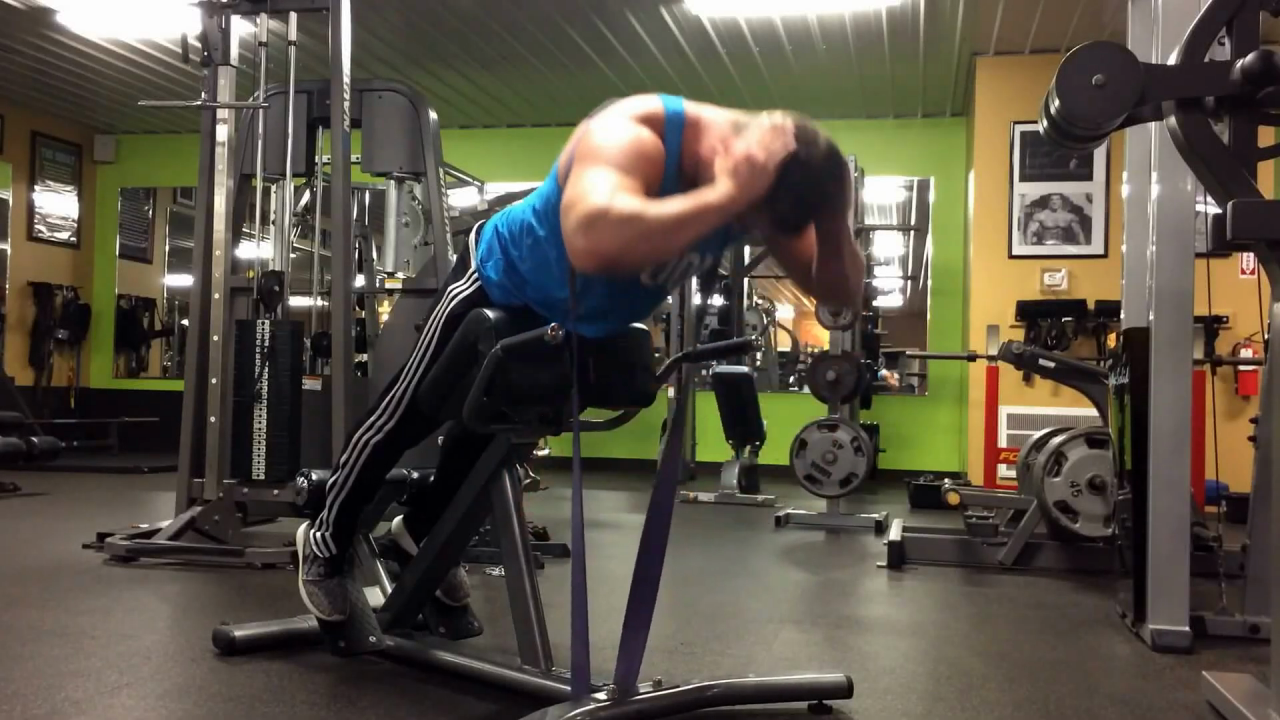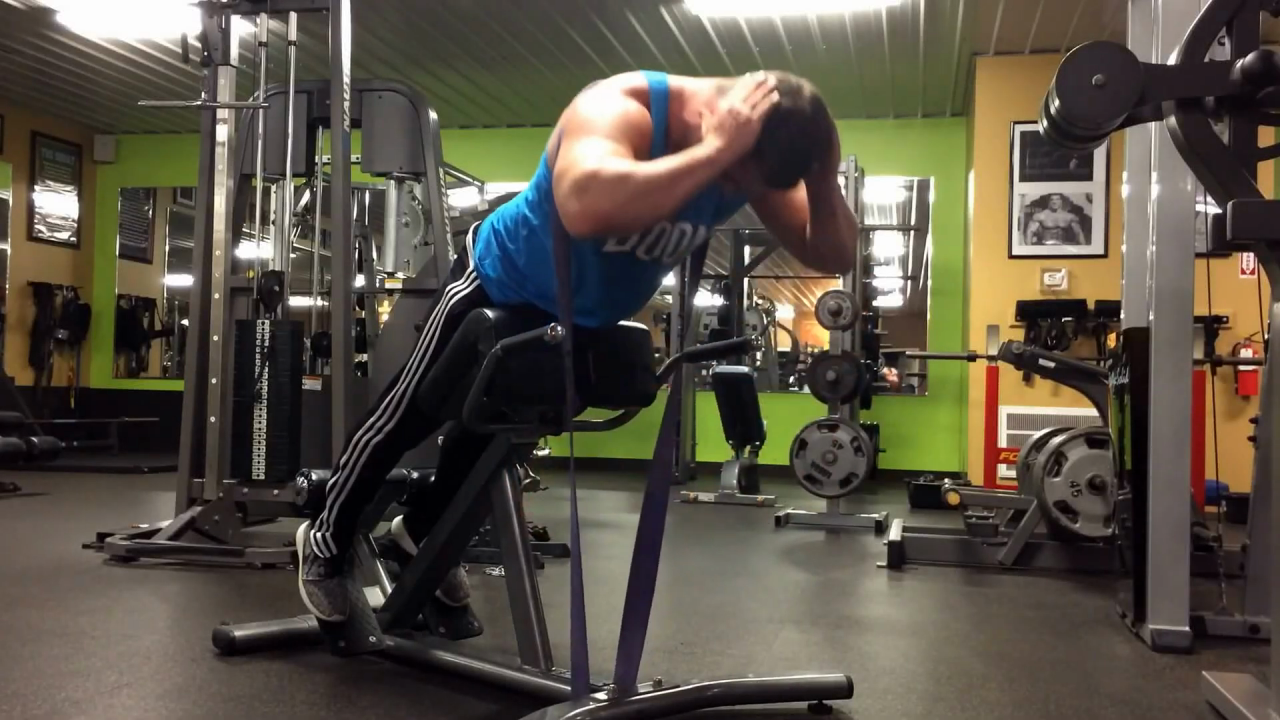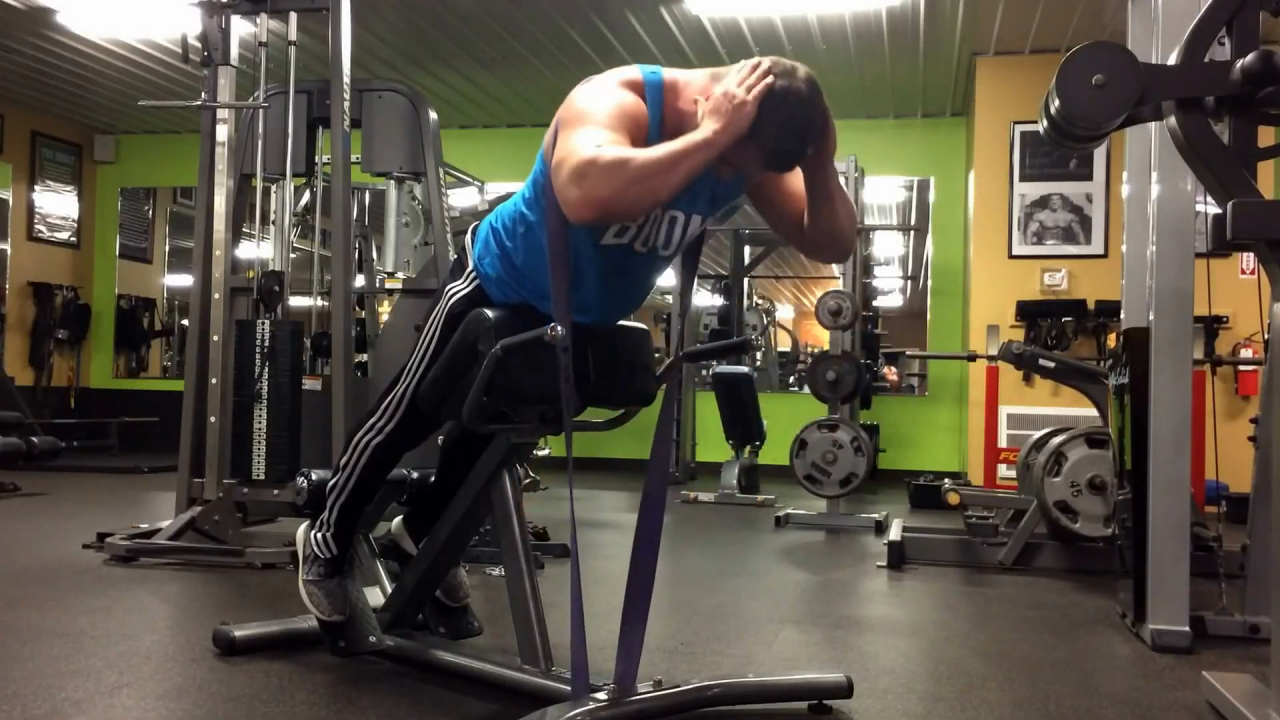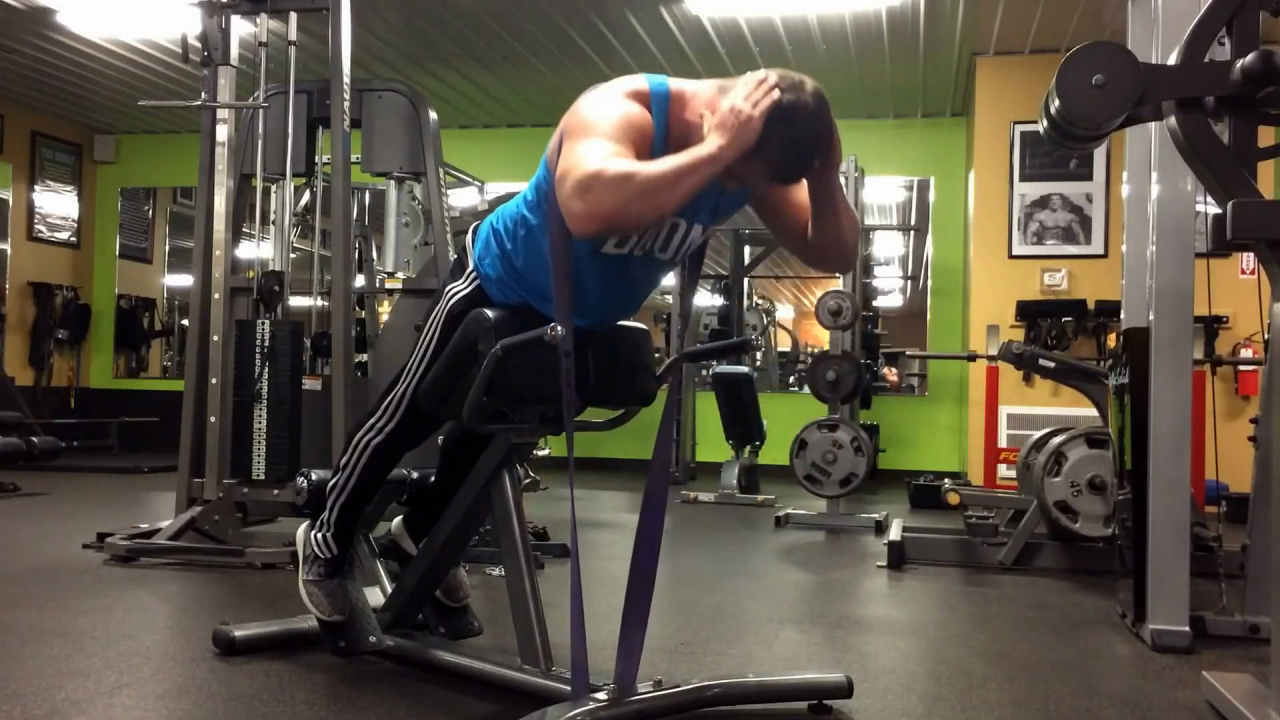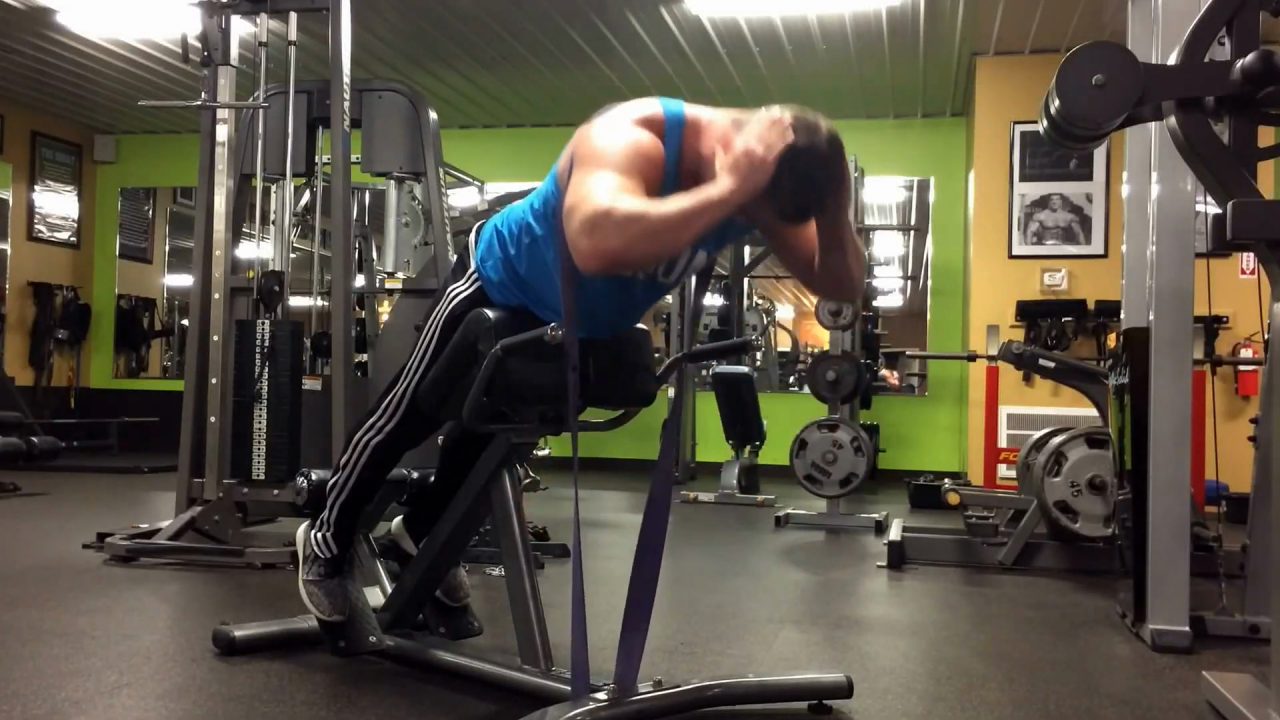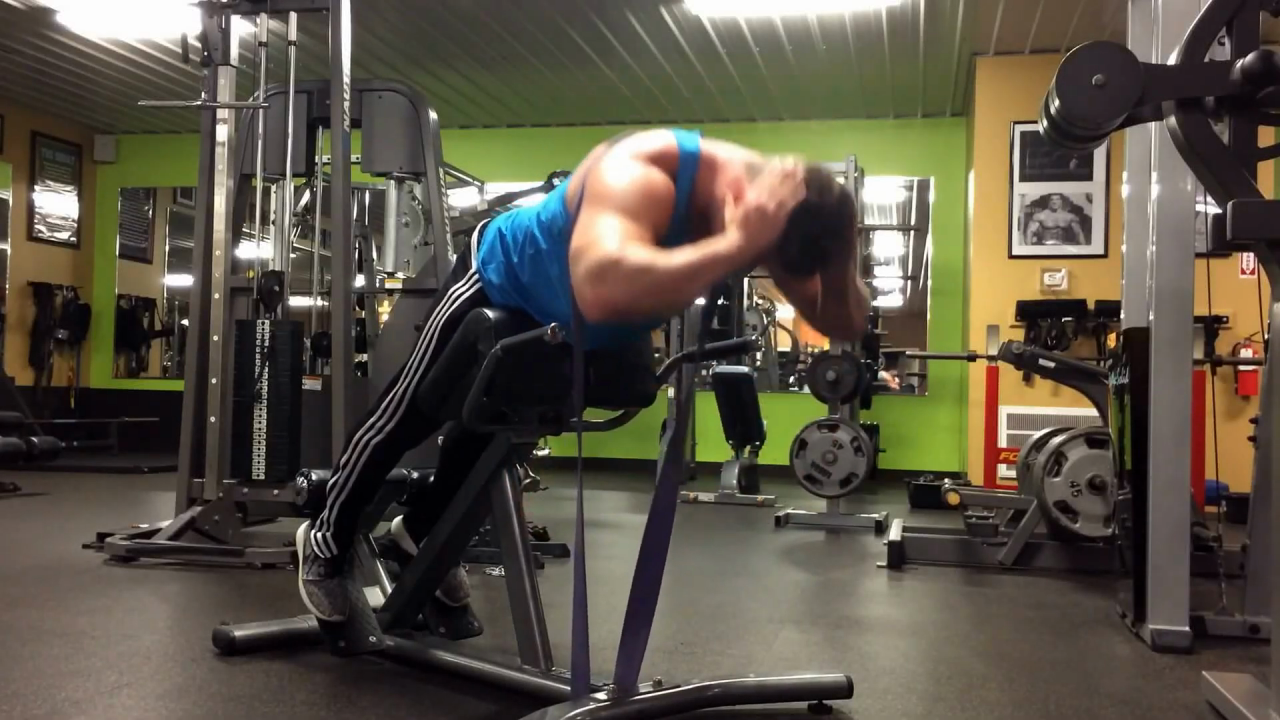
dt=0.1s
person 1, frame 1
left shoulder: (768, 189)
right shoulder: (632, 135)
left elbow: (841, 292)
right elbow: (593, 241)
left wrist: (832, 217)
right wrist: (725, 195)
left hip: (574, 321)
right hip: (501, 283)
left knee: (491, 433)
right knee: (405, 420)
left ankle: (425, 532)
right ankle: (327, 543)
person 1, frame 2
left shoulder: (749, 160)
right shoulder: (619, 109)
left elbow: (834, 258)
right elbow: (587, 206)
left wrist: (823, 181)
right wrist: (713, 151)
right hip: (501, 284)
right knee: (406, 421)
left ankle: (424, 533)
right ankle: (326, 544)
person 1, frame 3
left shoulder: (743, 157)
right shoulder: (615, 101)
left elbow: (832, 245)
right elbow: (587, 194)
left wrist: (819, 165)
right wrist: (711, 135)
left hip: (584, 319)
right hip: (500, 285)
right knee: (406, 420)
left ankle: (424, 533)
right ankle: (326, 544)
person 1, frame 4
left shoulder: (746, 152)
right shoulder: (620, 111)
left elbow: (833, 257)
right elbow: (590, 209)
left wrist: (823, 175)
right wrist: (714, 151)
right hip: (499, 282)
right knee: (406, 421)
left ankle: (424, 532)
right ankle: (326, 544)
person 1, frame 5
left shoulder: (757, 179)
right shoulder: (630, 136)
left elbow: (842, 286)
right elbow: (597, 243)
left wrist: (833, 211)
right wrist: (728, 189)
right hip: (502, 284)
right knee: (406, 420)
left ankle: (423, 531)
right ankle: (326, 543)
person 1, frame 6
left shoulder: (769, 208)
right shoulder: (645, 174)
left elbow: (845, 323)
right elbow: (602, 287)
left wrist: (839, 263)
right wrist: (732, 247)
right hip: (501, 277)
right knee: (408, 418)
left ankle: (424, 531)
right ankle: (326, 543)
